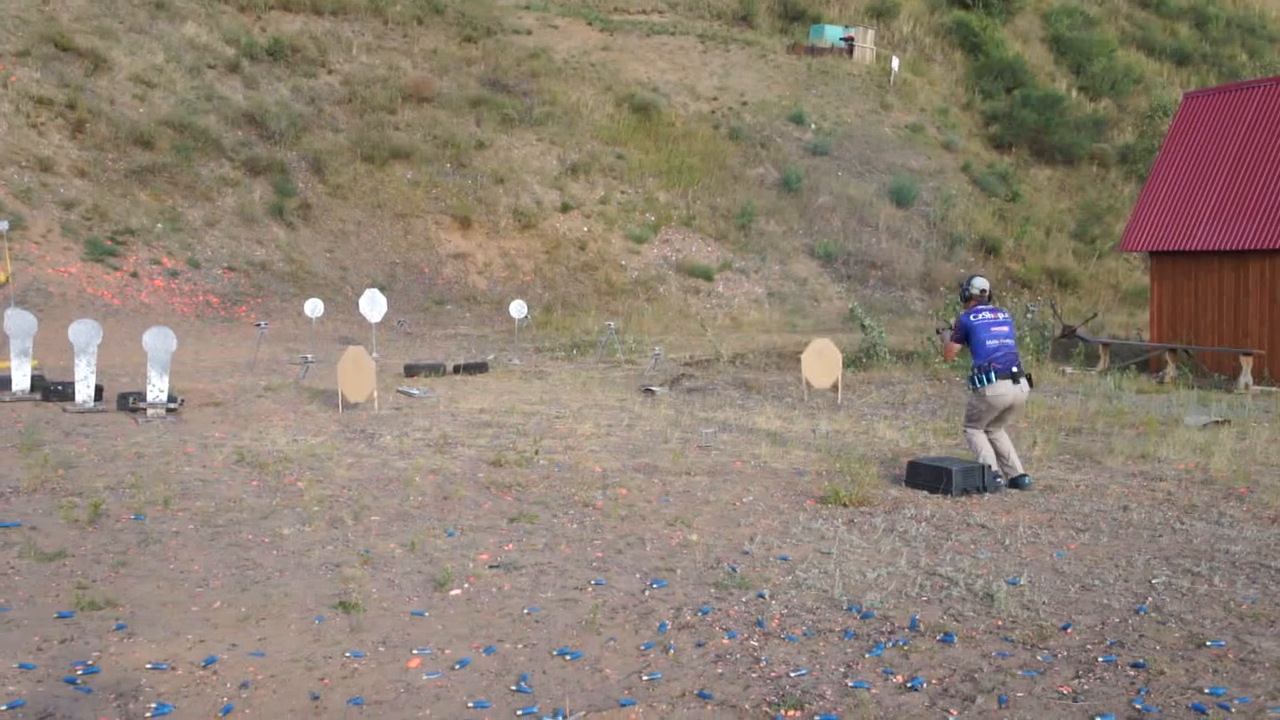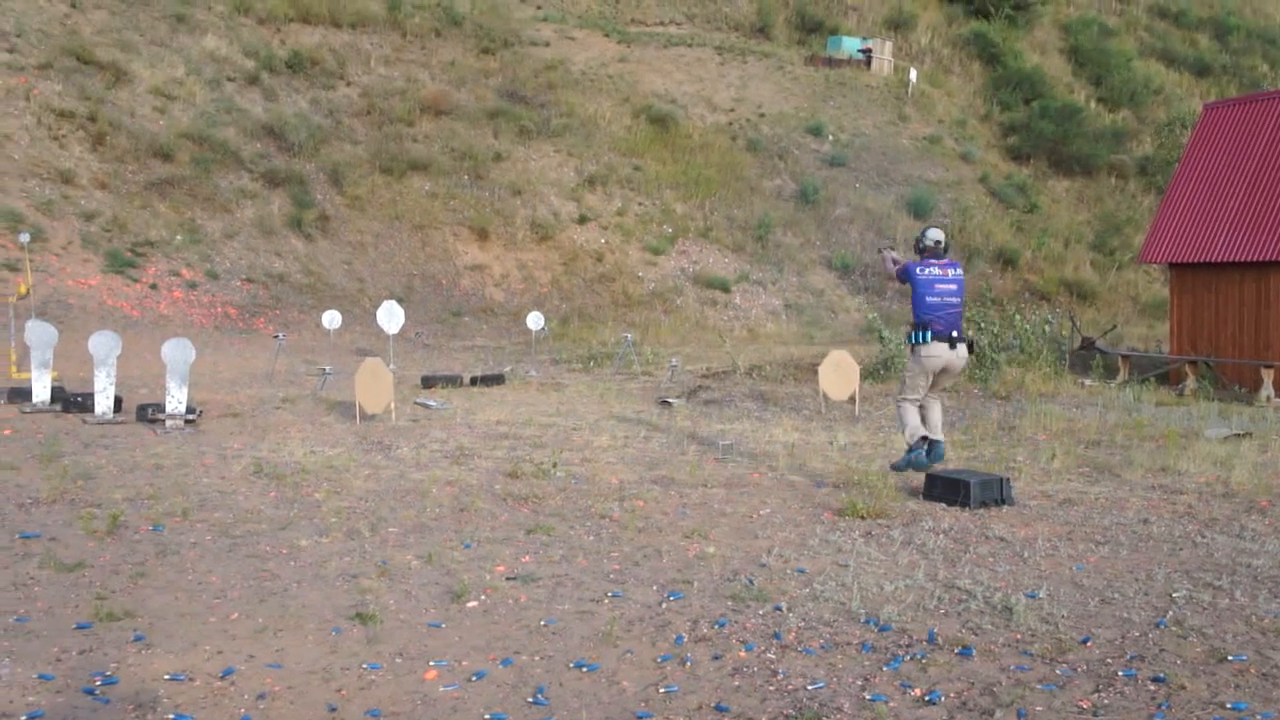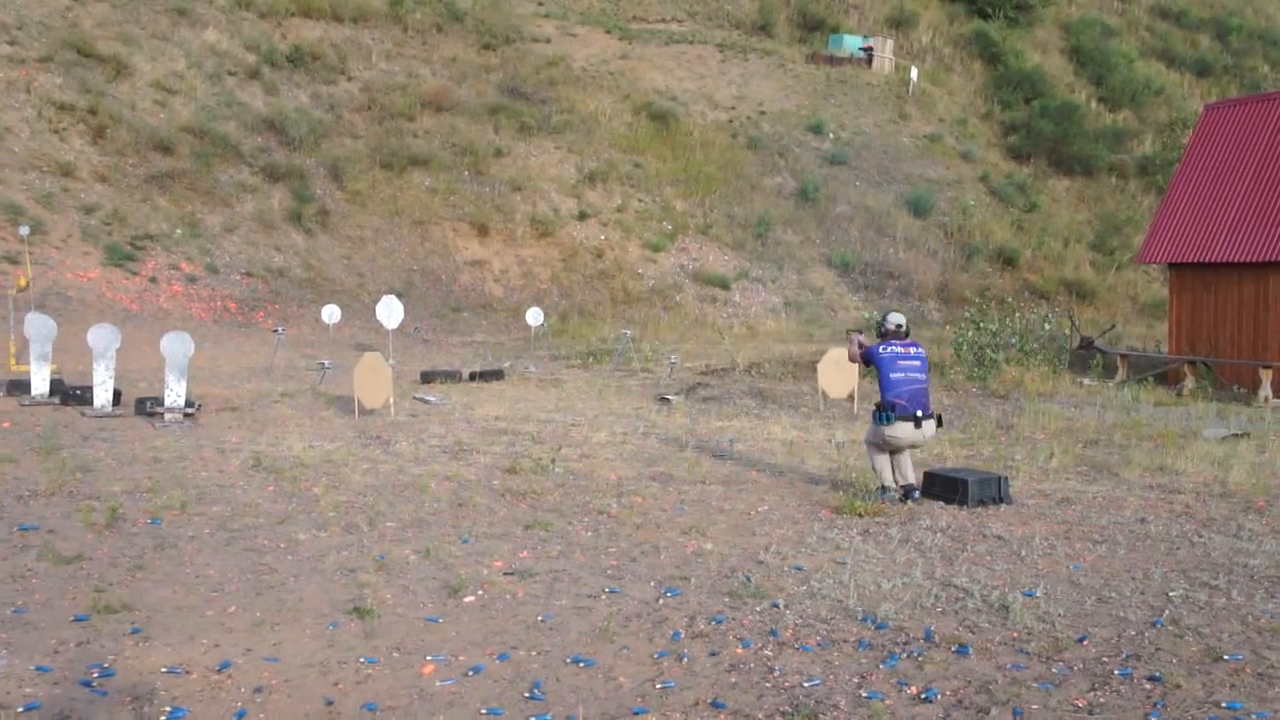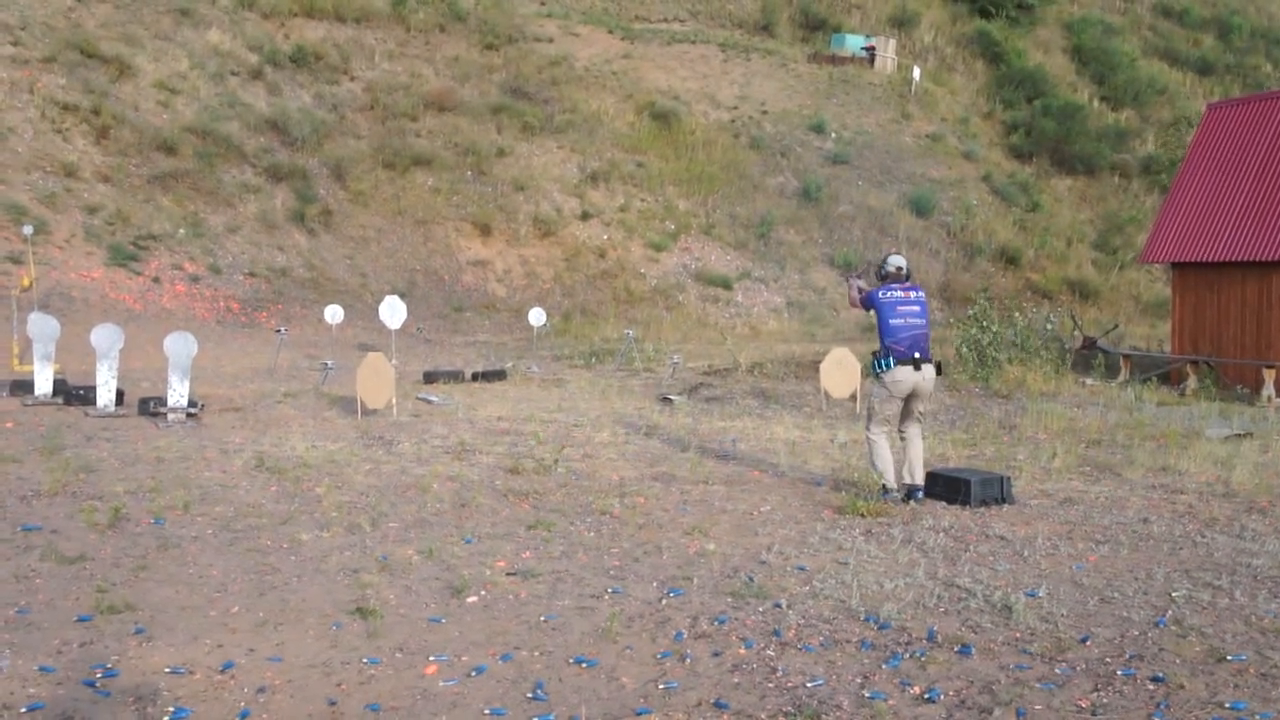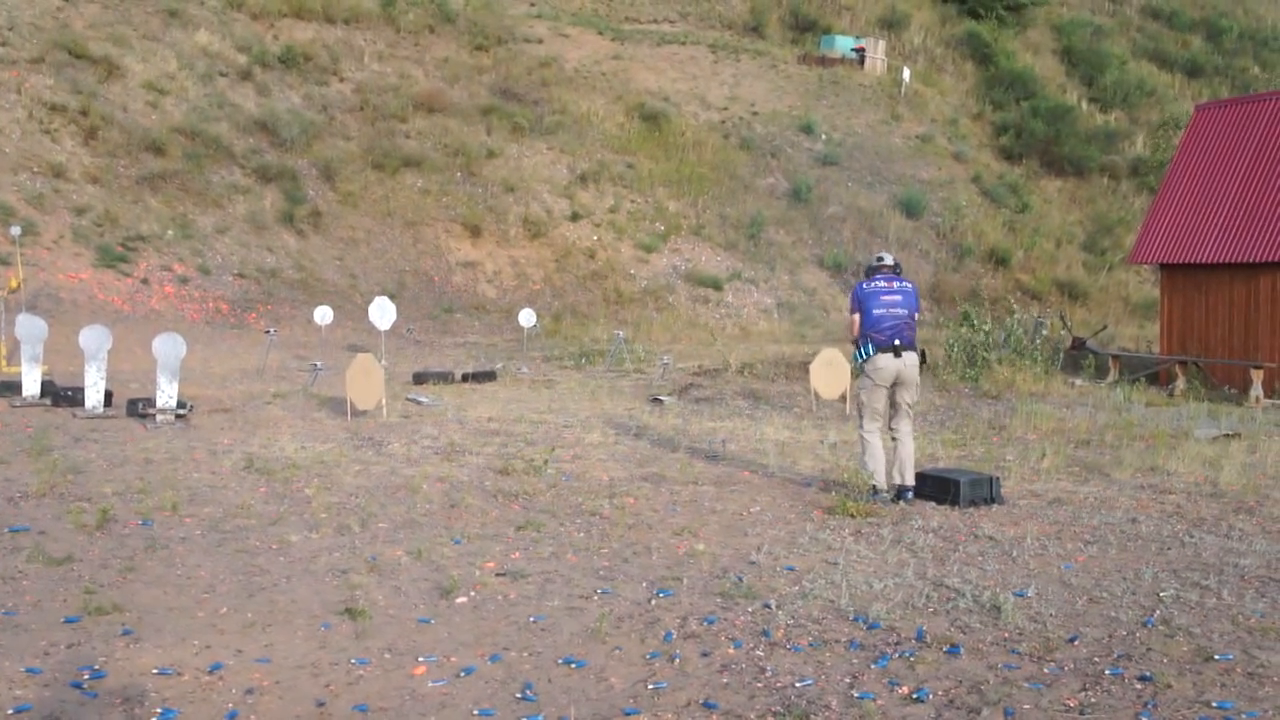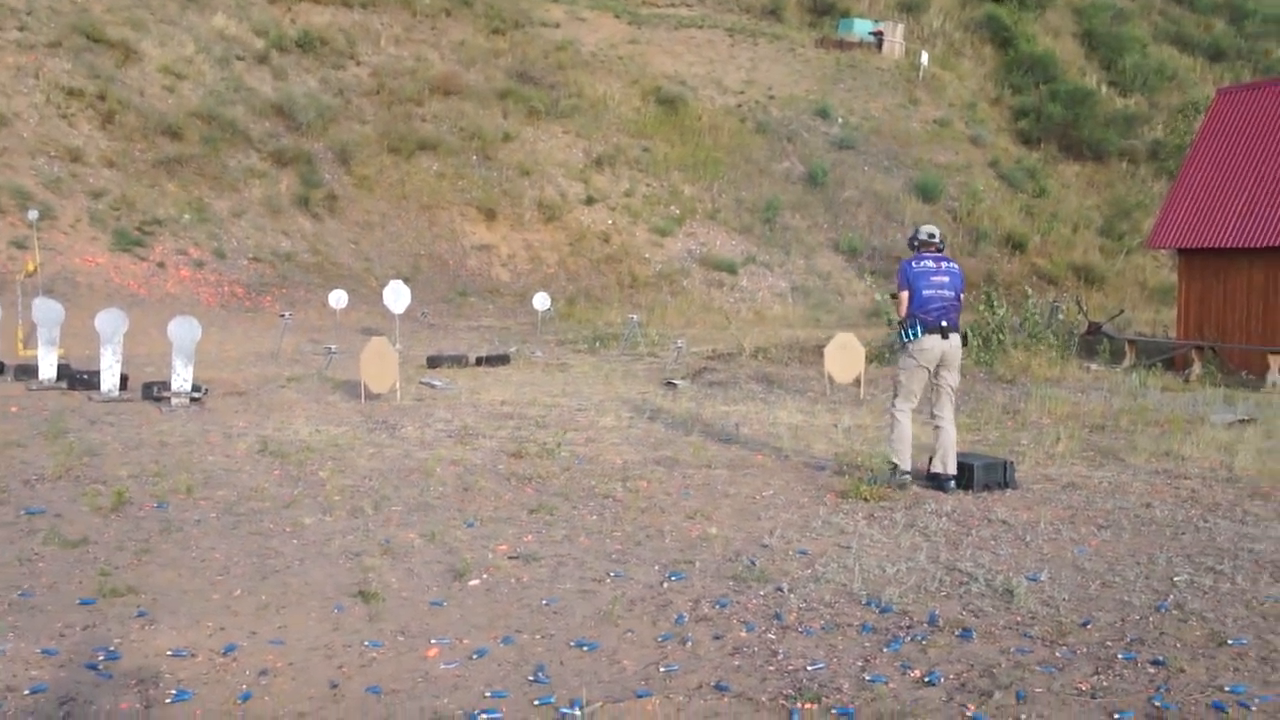
dt=0.7s
person 1, frame 1
left shoulder: (965, 318)
right shoulder: (1005, 316)
left elbow: (948, 354)
left wrist: (951, 337)
left hip: (992, 388)
right hip: (1020, 386)
left knee: (974, 430)
right knee: (995, 430)
left ankle: (992, 475)
right ankle: (1018, 475)
person 1, frame 2
left shoulder: (914, 269)
right shoulder: (957, 269)
left elbow: (892, 273)
left wrist: (887, 259)
right wrist: (899, 259)
left hip: (929, 349)
right hip: (958, 351)
left knee: (908, 401)
right knee: (931, 396)
left ankle: (918, 444)
right ankle: (935, 442)
person 1, frame 3
left shoulder: (879, 350)
right shoulder: (920, 351)
left elbow: (854, 357)
left wrist: (853, 342)
left hip: (898, 428)
right hip: (927, 429)
left knee: (873, 441)
right knee: (897, 442)
left ankle: (888, 488)
right ankle: (909, 486)
person 1, frame 4
left shoulder: (878, 295)
right shoulder: (920, 294)
left elbow: (855, 302)
left wrist: (853, 286)
left hip: (895, 372)
right hip: (925, 371)
left knee: (877, 431)
right knee: (913, 430)
left ankle: (890, 487)
right ankle: (915, 486)
person 1, frame 5
left shoulder: (861, 289)
right shoulder: (910, 287)
left elbow: (854, 333)
right elbow: (912, 323)
left hip: (877, 360)
right hip: (909, 359)
left knee: (871, 428)
right knee: (903, 427)
left ankle: (880, 488)
right ankle: (906, 487)
person 1, frame 6
left shoulder: (908, 266)
right shoulder: (955, 268)
left elbow: (902, 311)
right elbow: (958, 305)
left hip: (921, 341)
right hip: (952, 341)
left knee: (902, 407)
right knee: (944, 412)
left ankle: (901, 469)
right ankle: (946, 474)
